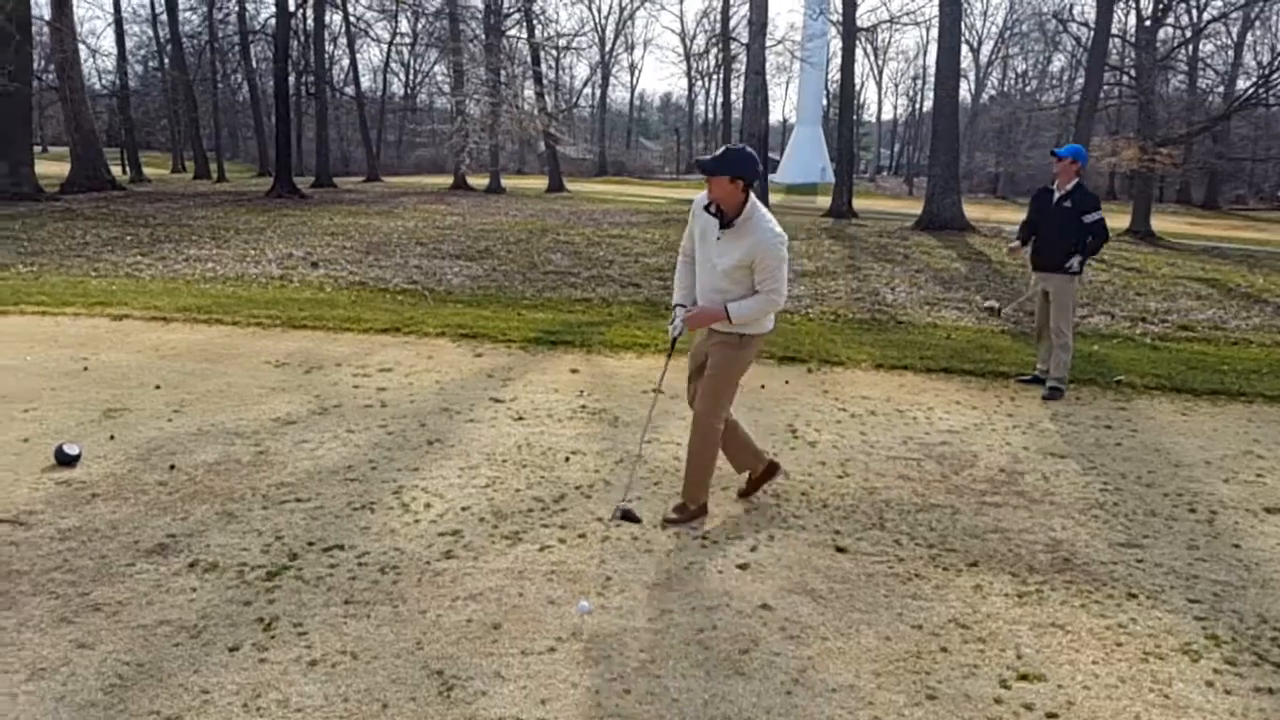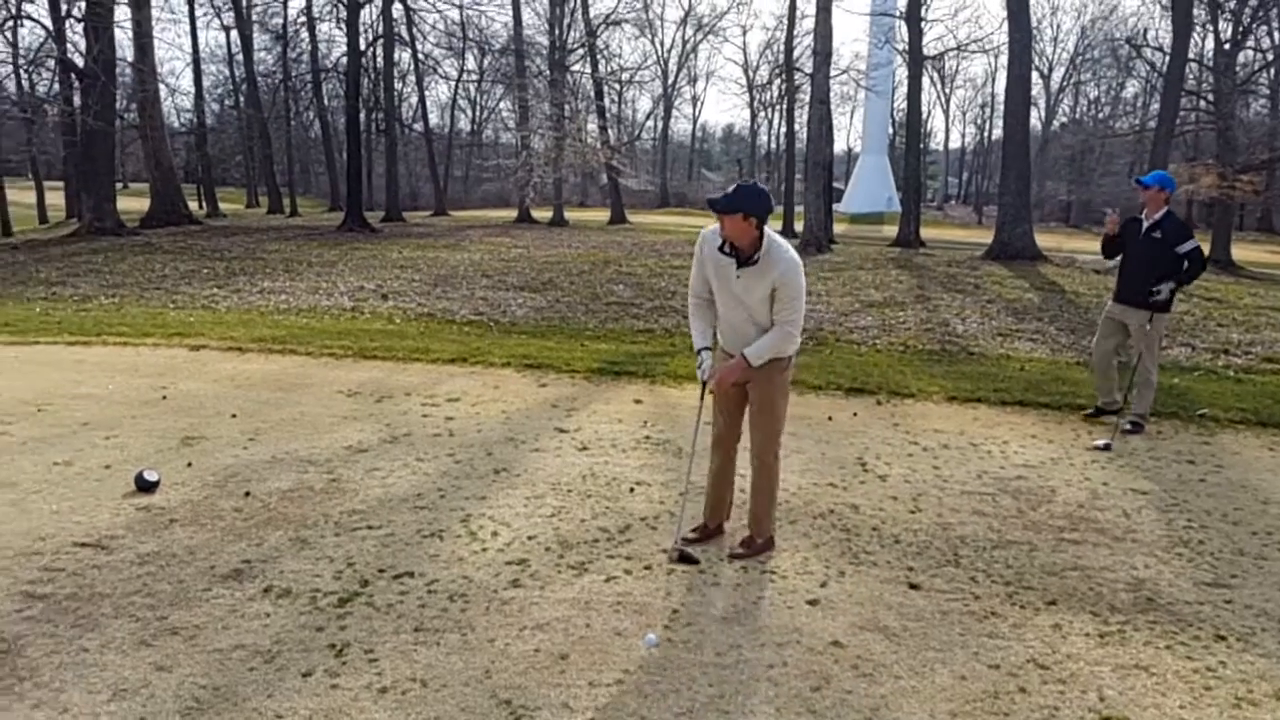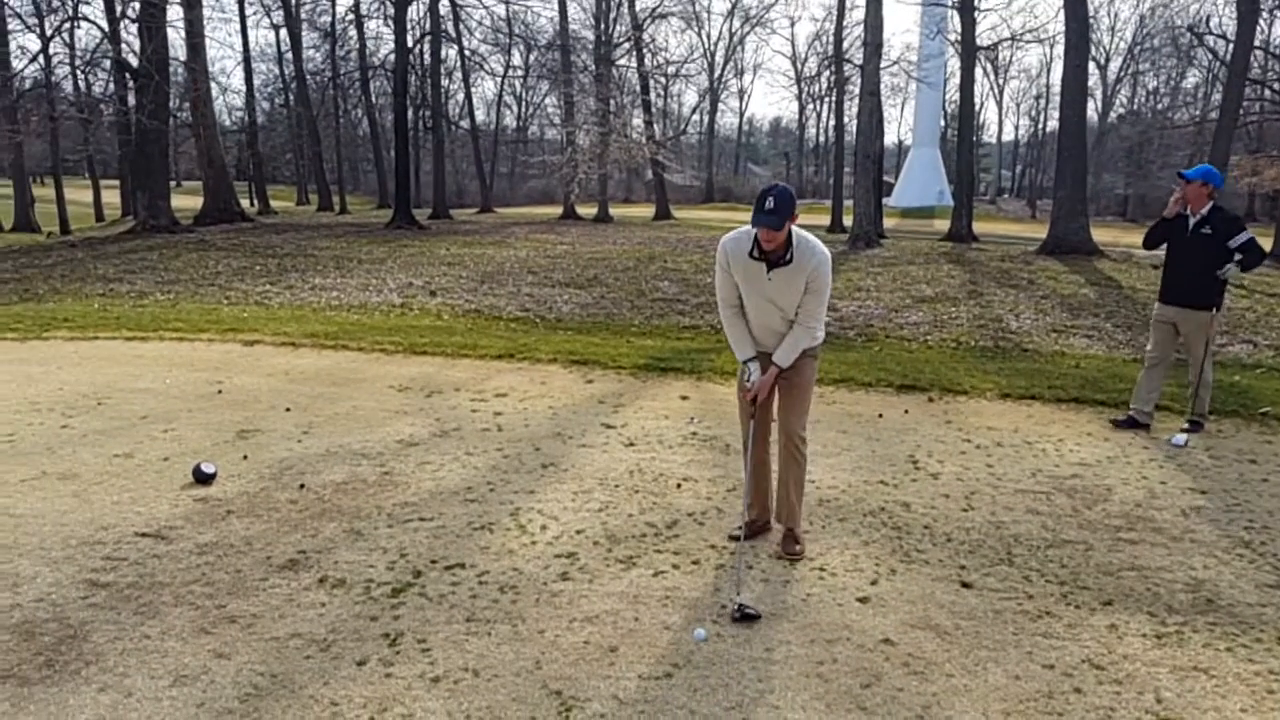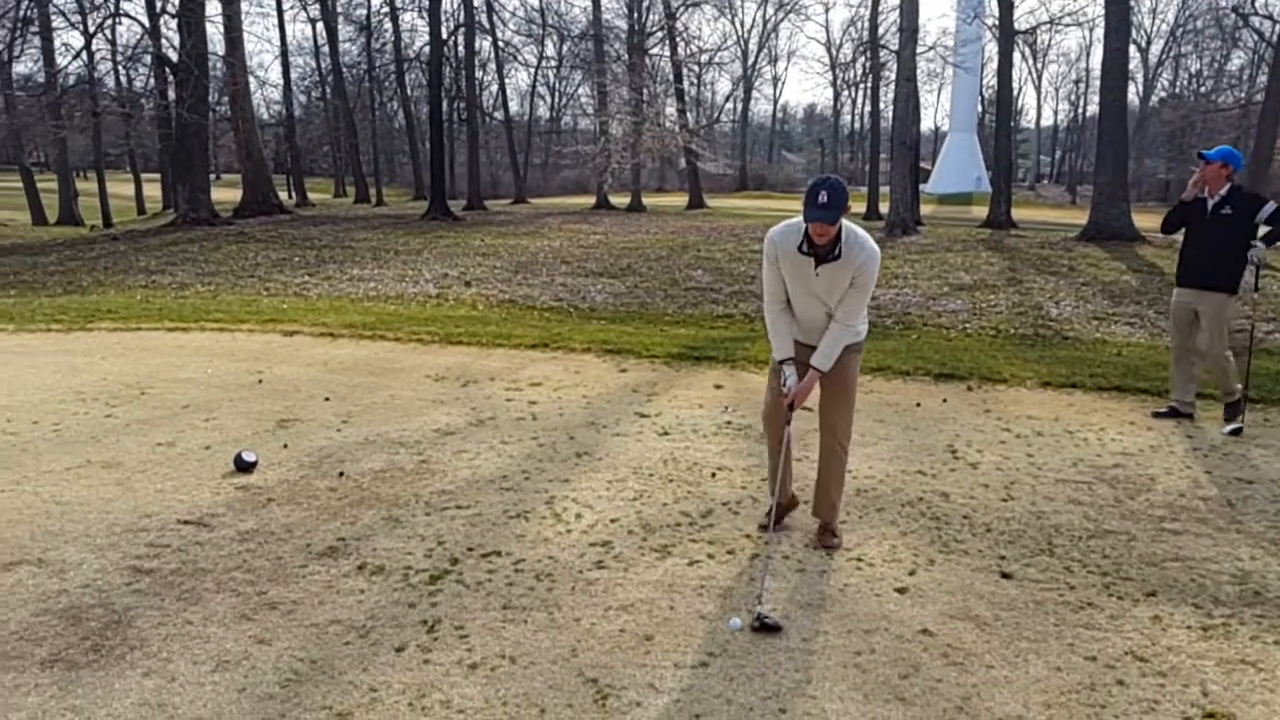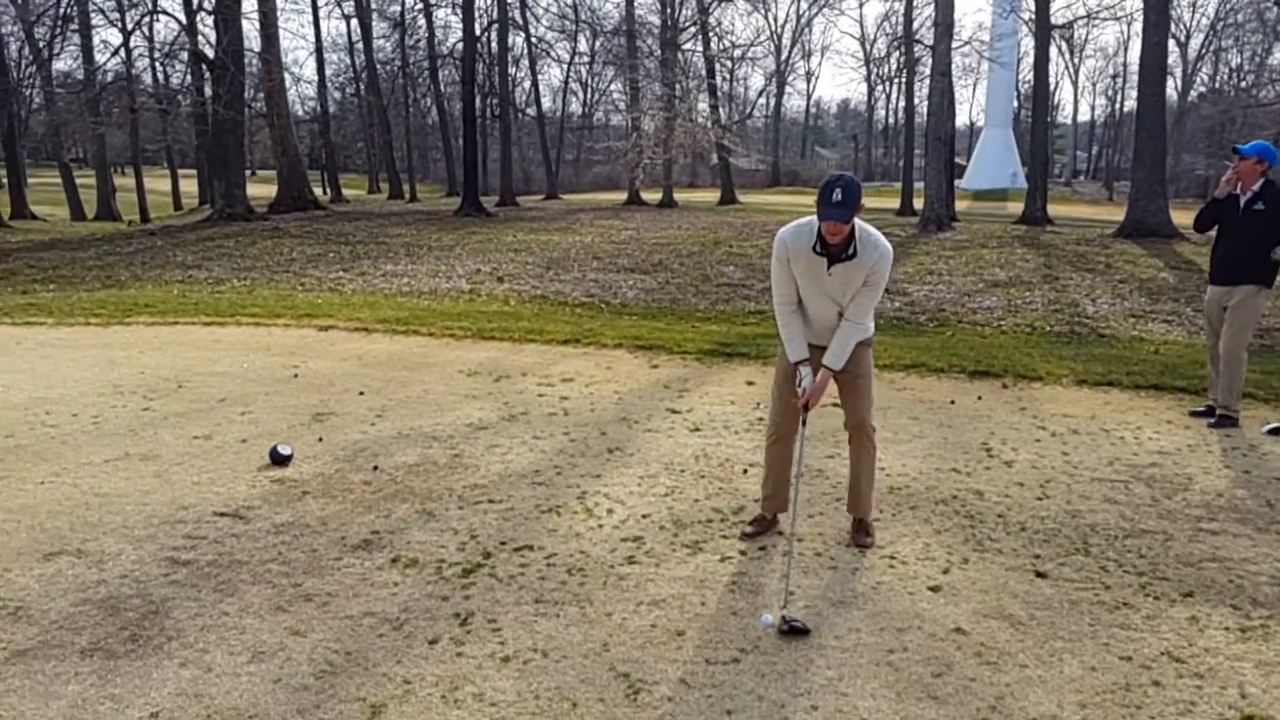
dt=0.5s
person 1, frame 1
left shoulder: (767, 237)
right shoulder: (702, 206)
left elbow: (772, 299)
right elbow: (687, 256)
left wrist: (719, 312)
right wrist: (682, 305)
left hip: (740, 334)
right hip: (709, 326)
left knee: (706, 415)
right knee: (703, 405)
left ankle: (694, 500)
right ankle: (759, 465)
person 1, frame 2
left shoulder: (786, 265)
right shoulder: (709, 241)
left elbow: (787, 331)
right elbow: (699, 298)
left wrist: (741, 363)
right wrist: (704, 349)
left hip: (770, 362)
right hip: (728, 356)
left knee: (763, 449)
right knee: (722, 438)
left ankle: (761, 533)
right ankle: (714, 519)
person 1, frame 3
left shoulder: (816, 257)
right shoulder: (730, 247)
left elbow: (808, 324)
right elbow: (729, 308)
left wrist: (774, 372)
right wrist: (749, 362)
left hip: (798, 353)
right hip: (753, 350)
left knee: (791, 435)
right knee: (753, 435)
left ankle: (790, 525)
right ankle: (759, 514)
person 1, frame 4
left shoulder: (866, 253)
right shoulder: (778, 239)
left elbow: (844, 322)
right elbow: (775, 305)
left wrist: (812, 376)
right wrist: (787, 364)
left hip: (842, 345)
right hip: (793, 340)
left knee: (835, 432)
right knee: (774, 417)
left ankle: (827, 518)
right ankle: (783, 497)
person 1, frame 5
left shoulder: (878, 251)
right shoulder: (788, 240)
left elbow: (855, 319)
right elbow: (785, 306)
left wrist: (825, 376)
right wrist: (801, 365)
left hip: (852, 343)
right hip: (800, 340)
left knee: (861, 426)
right knee: (780, 427)
left ankle: (861, 516)
right ankle: (770, 510)
person 2, frame 1
left shoulder: (1085, 199)
right shoulder: (1042, 195)
left elbow: (1101, 235)
right elbow: (1030, 224)
left wrist: (1081, 256)
right wrist: (1020, 242)
left hip: (1064, 274)
right hip: (1040, 271)
left knee: (1060, 329)
right knee: (1042, 326)
left ankle: (1057, 382)
right ankle: (1043, 371)
person 2, frame 2
left shoulder: (1176, 228)
right shoulder: (1132, 224)
left elbow: (1198, 263)
right elbow: (1111, 254)
left wrist: (1173, 284)
right wrist: (1110, 233)
left hip: (1150, 309)
right hip: (1119, 303)
left knee: (1144, 365)
right knee: (1101, 351)
left ankle: (1138, 416)
right ankle: (1109, 402)
person 2, frame 3
left shoulder: (1225, 222)
right shoulder: (1177, 218)
left elbow: (1257, 252)
right elbow: (1149, 243)
left wrist: (1238, 266)
right wrist: (1167, 215)
left hip: (1200, 308)
right hip: (1166, 304)
left knee: (1200, 365)
right knee: (1154, 359)
left ankle: (1197, 416)
right ankle: (1140, 414)
person 2, frame 4
left shoulder: (1245, 201)
right shoulder: (1196, 200)
right elbow: (1167, 228)
right wrist: (1187, 197)
left hip: (1219, 290)
right hip: (1185, 288)
left knee: (1215, 348)
right knee: (1181, 347)
left ankle: (1233, 396)
right ankle: (1182, 403)
person 2, frame 5
right shoulder: (1229, 196)
right elbow: (1200, 225)
right wrist: (1219, 194)
left hip: (1251, 286)
right hip: (1218, 284)
left knee: (1233, 348)
right knee: (1215, 348)
left ankle: (1229, 410)
right ankle: (1217, 402)
